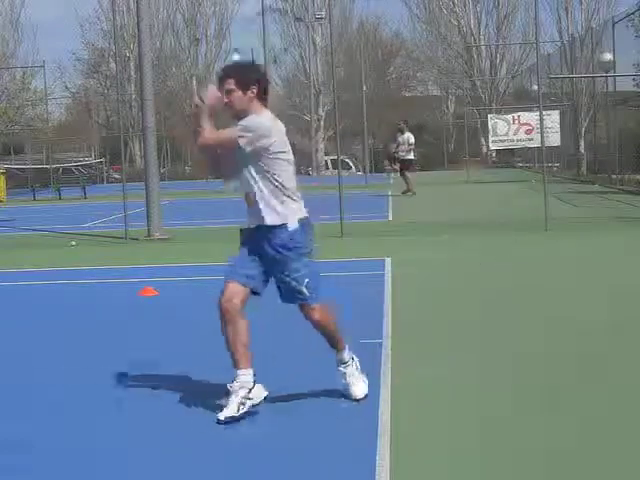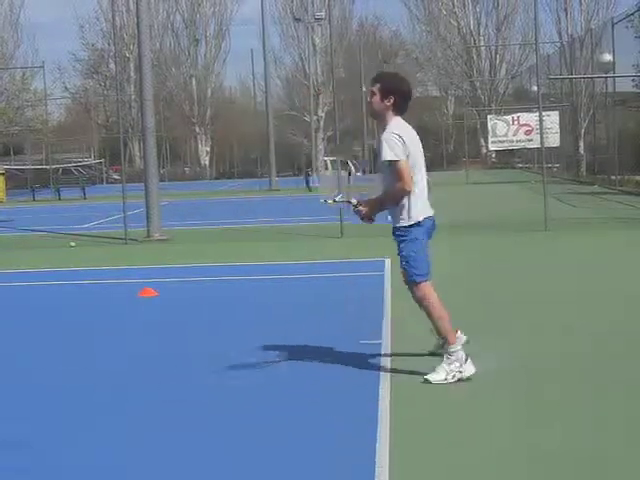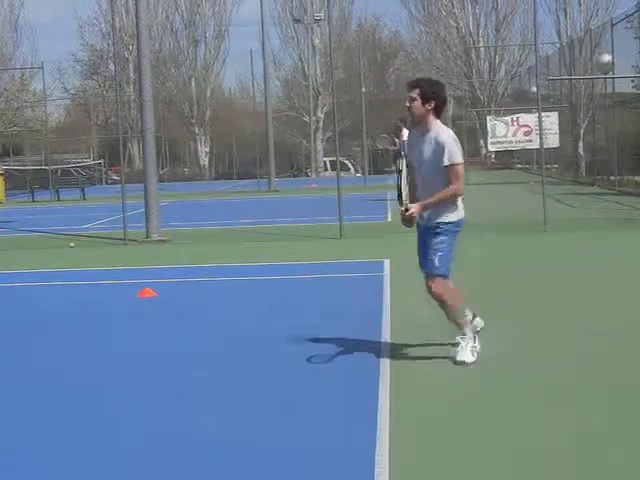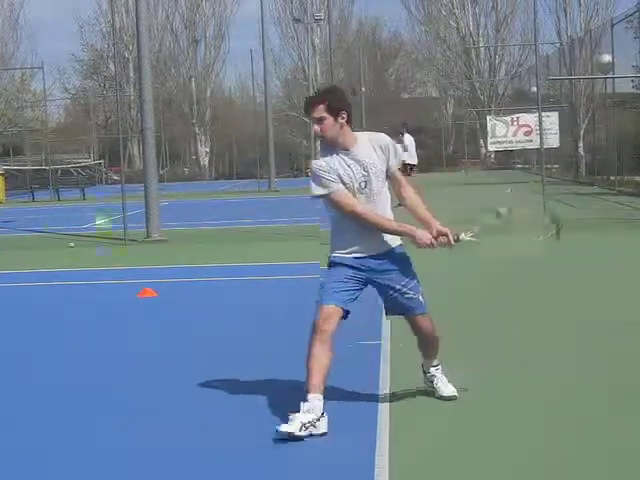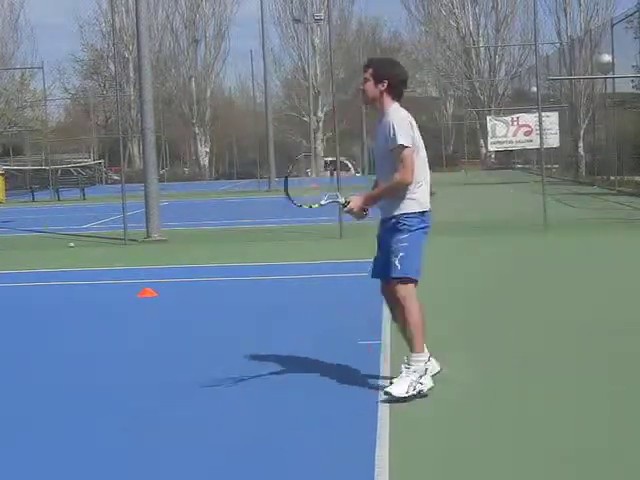
dt=1s
person 1, frame 1
left shoulder: (262, 125)
right shoulder: (248, 129)
left elbow: (206, 143)
right elbow: (217, 162)
left wrist: (204, 111)
right wrist: (205, 110)
left hip: (286, 231)
right hip: (258, 232)
left knee: (312, 310)
right knee: (229, 301)
left ankle: (348, 364)
right ankle: (245, 383)
person 1, frame 2
left shoulder: (391, 135)
right shoulder: (404, 131)
left elbow: (404, 185)
left wrist: (372, 206)
right wrist: (375, 203)
left hip: (411, 224)
right hip: (414, 221)
left knee: (422, 289)
right knee: (417, 285)
left ankle: (457, 358)
right ankle: (450, 335)
person 1, frame 3
left shoulder: (445, 139)
right shoulder: (414, 135)
left elbow: (457, 187)
left wrist: (421, 206)
right wrist: (410, 208)
left hip: (445, 222)
right hip: (425, 221)
left knee: (436, 286)
right knee: (436, 278)
left ankle: (468, 337)
right ankle: (470, 318)
person 1, frame 4
left shoulder: (380, 143)
right shoulder: (321, 166)
left elbow: (403, 188)
right elbow: (358, 212)
left wrist: (431, 223)
right wrist: (411, 232)
left hip: (389, 253)
right hip: (346, 258)
left knee: (423, 325)
right knee: (323, 325)
left ankle: (433, 371)
right ankle: (312, 410)
person 1, frame 5
left shoulder: (396, 119)
right shoulder: (387, 120)
left elbow: (406, 176)
left wrist: (366, 200)
right wrist: (366, 199)
left hip: (407, 216)
right hip: (395, 217)
left knee: (403, 288)
right knee: (391, 291)
left ankle: (421, 367)
right ankle: (421, 361)
